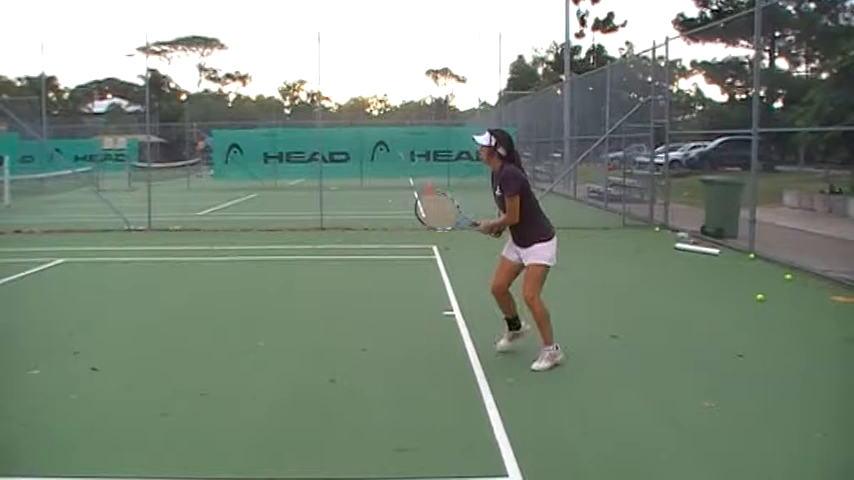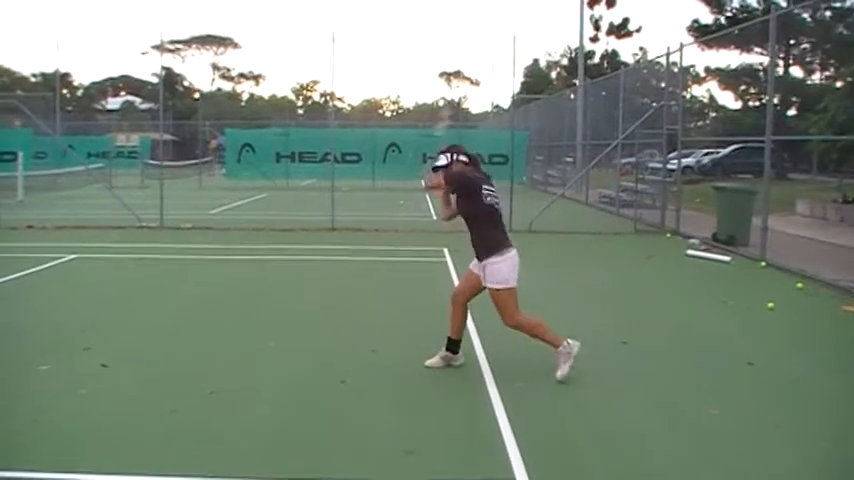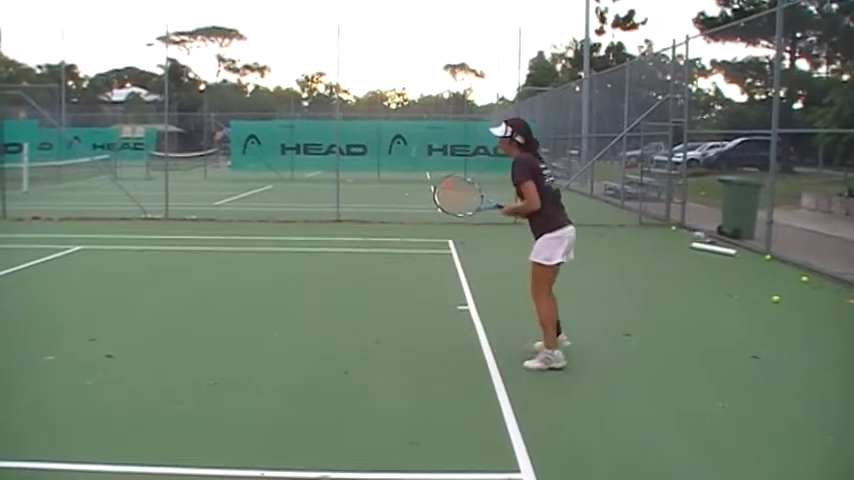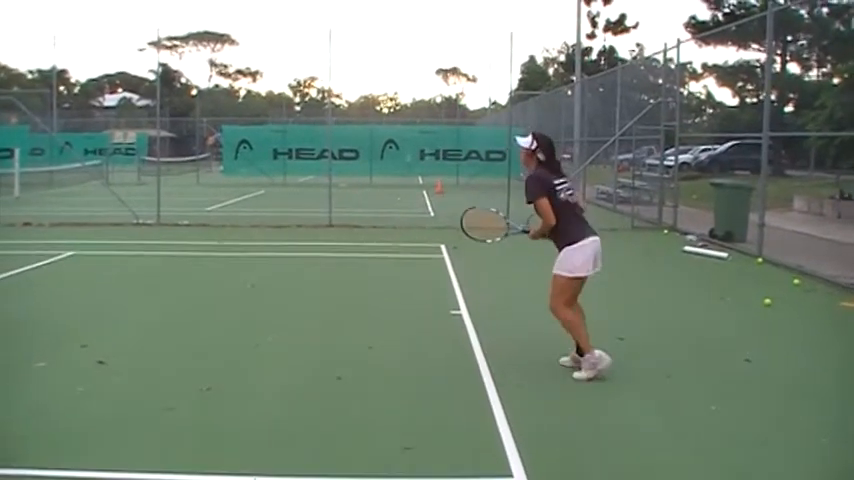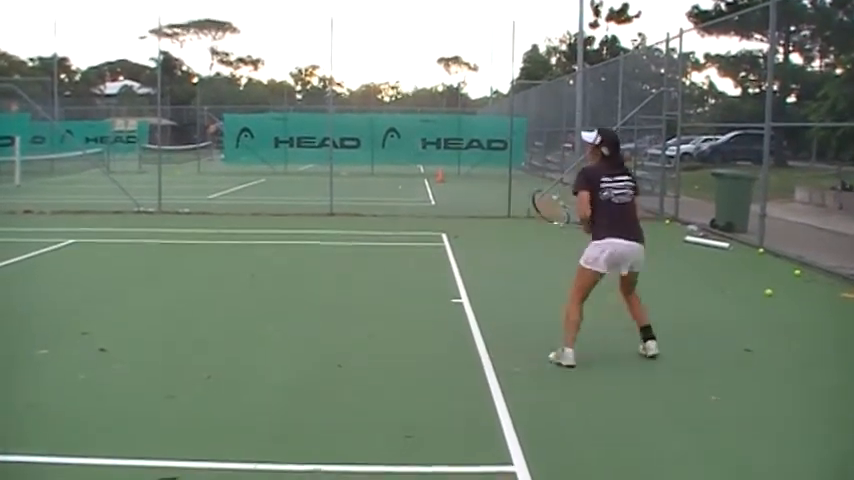
dt=1s
person 1, frame 1
left shoulder: (510, 175)
right shoulder: (496, 174)
left elbow: (513, 217)
left wrist: (490, 225)
right wrist: (497, 225)
left hip: (540, 241)
right hip: (518, 242)
left knee: (530, 296)
right knee: (497, 287)
left ankle: (552, 350)
right ankle: (515, 328)
person 1, frame 2
left shoulder: (465, 178)
right shoulder: (477, 181)
left elbow: (430, 183)
right elbow: (448, 214)
left wrist: (435, 182)
right wrist: (441, 188)
left hip: (500, 257)
right hip: (488, 257)
left knee: (512, 318)
right knee: (459, 298)
left ankle: (564, 347)
right ankle: (451, 354)
person 1, frame 3
left shoulder: (521, 163)
right shoulder: (534, 160)
left elbow: (533, 204)
left wrist: (512, 209)
right wrist: (516, 209)
left hip: (551, 235)
right hip: (560, 230)
left knee: (539, 296)
right knee: (543, 292)
left ankle: (552, 354)
right ankle: (555, 338)
person 1, frame 4
left shoulder: (534, 179)
right shoulder: (557, 175)
left elbow: (550, 221)
left wrist: (537, 233)
right wrist: (547, 232)
left hip: (574, 248)
right hip: (590, 241)
left knee: (558, 307)
right knee: (568, 301)
left ankle: (595, 355)
right ankle: (585, 354)
person 1, frame 5
left shoulder: (588, 173)
right shoulder: (627, 174)
left elbow: (586, 214)
right elbow: (638, 214)
left wrist: (588, 228)
left hip: (607, 243)
right hip: (635, 243)
left knee: (576, 297)
right knee: (629, 291)
left ankle: (567, 350)
right ankle: (649, 341)
